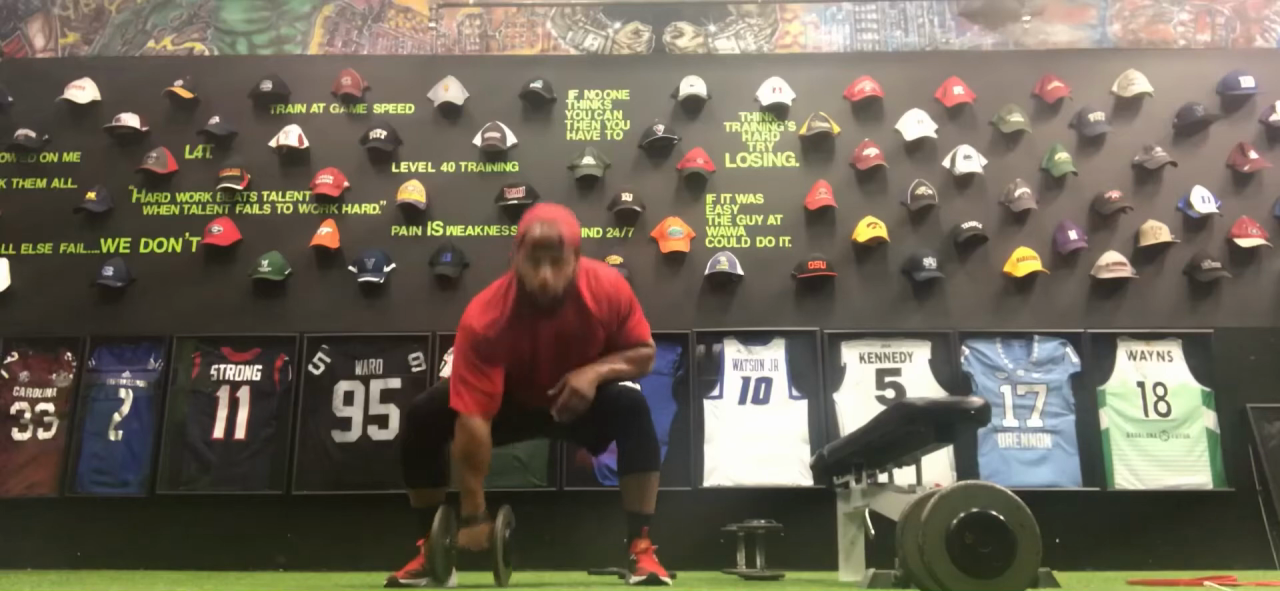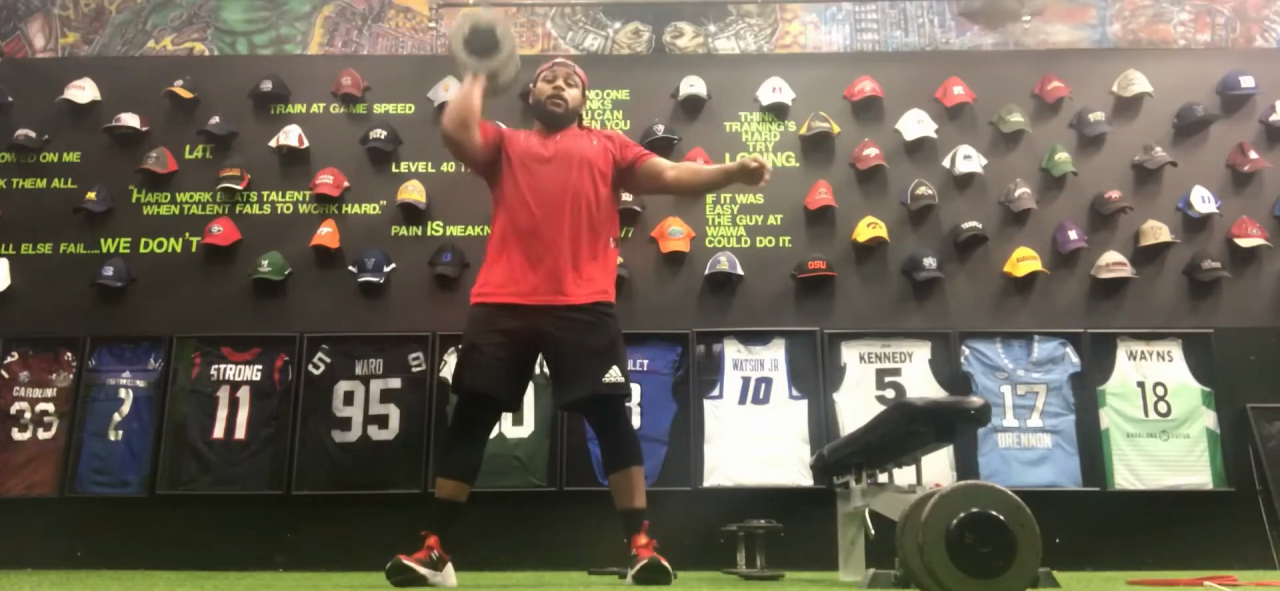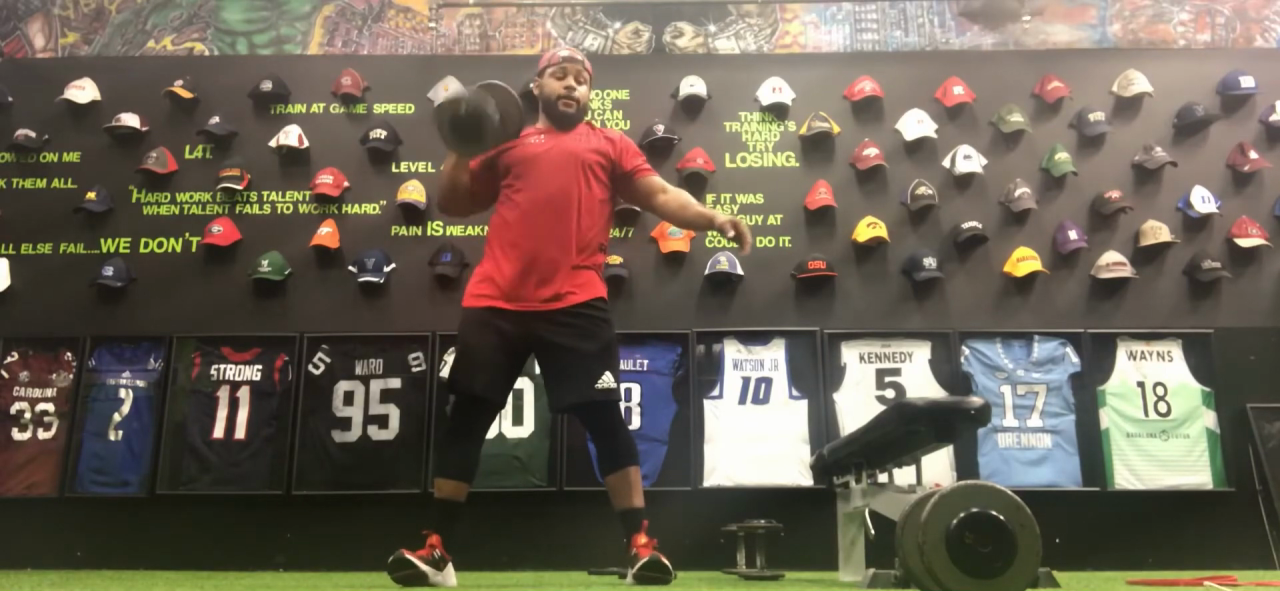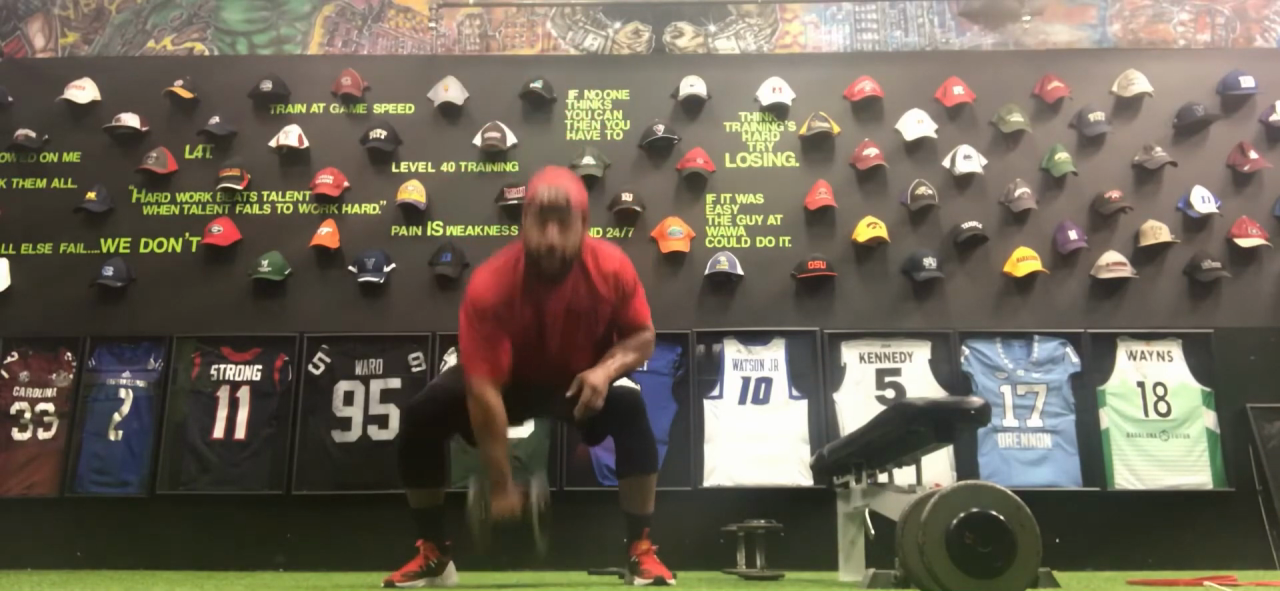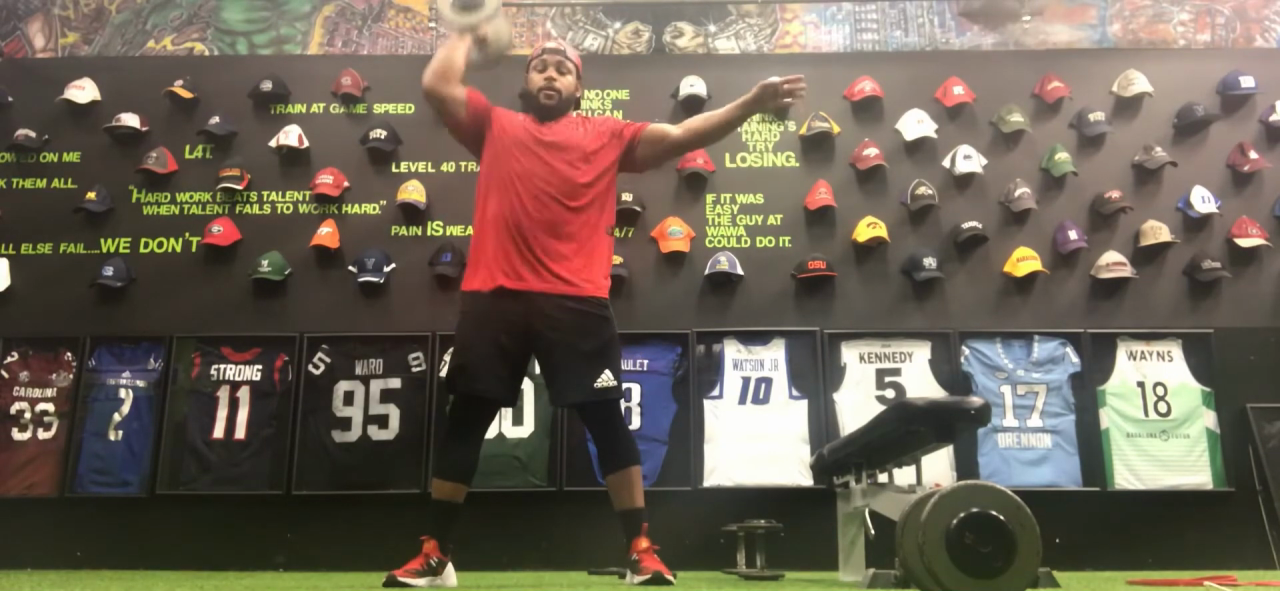
dt=1s
person 1, frame 1
left shoulder: (609, 290)
right shoulder: (485, 317)
left elbow: (643, 351)
right elbow: (471, 421)
left wrist: (593, 372)
right wrist: (473, 515)
left hip: (579, 392)
right hip: (507, 402)
left knee: (632, 410)
right knee: (420, 418)
left ankle: (642, 552)
right ankle: (430, 554)
person 1, frame 2
left shoulder: (608, 146)
right shoulder: (506, 145)
left elbow: (668, 173)
right elbow: (454, 130)
left wrist: (732, 169)
right wrist: (476, 74)
left hip: (582, 304)
right hip: (502, 301)
left knee: (612, 416)
right knee: (470, 417)
left ankle: (642, 547)
person 1, frame 3
left shoulder: (609, 145)
right shoulder: (507, 143)
left elbow: (660, 194)
right elbow: (451, 203)
left wrist: (711, 219)
left hip: (576, 305)
right hip: (495, 302)
left knee: (604, 418)
right knee: (466, 417)
left ankle: (642, 548)
person 1, frame 4
left shoulder: (613, 270)
right shoulder: (491, 288)
left elbow: (642, 335)
right elbow: (484, 395)
left wrist: (605, 367)
right wrist: (501, 485)
left hip: (580, 376)
right hip: (507, 381)
left knee: (630, 411)
right knee: (421, 416)
left ankle: (642, 553)
right ankle: (432, 555)
person 1, frame 5
left shoulder: (607, 135)
right shoulder: (494, 126)
left elbow: (679, 133)
right elbow: (437, 84)
left wrist: (751, 101)
right wrist: (466, 36)
left hip: (575, 299)
right hip: (494, 294)
left knee: (607, 419)
right knee: (465, 418)
